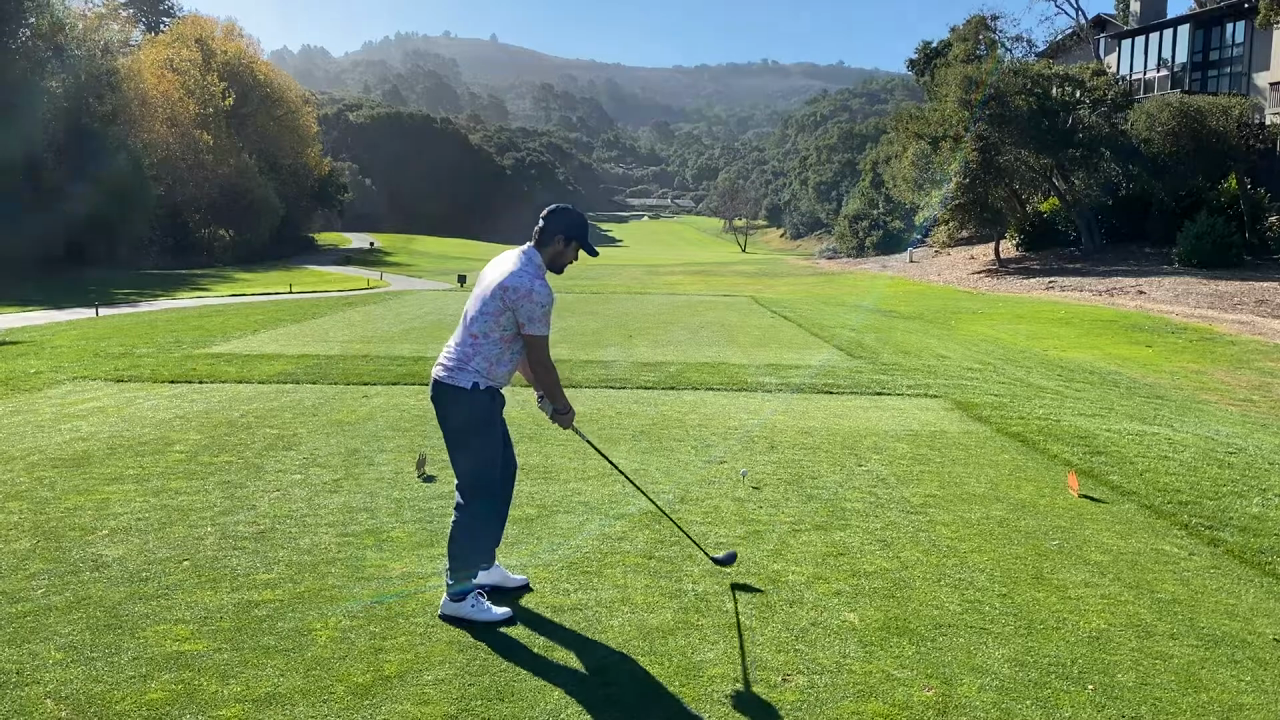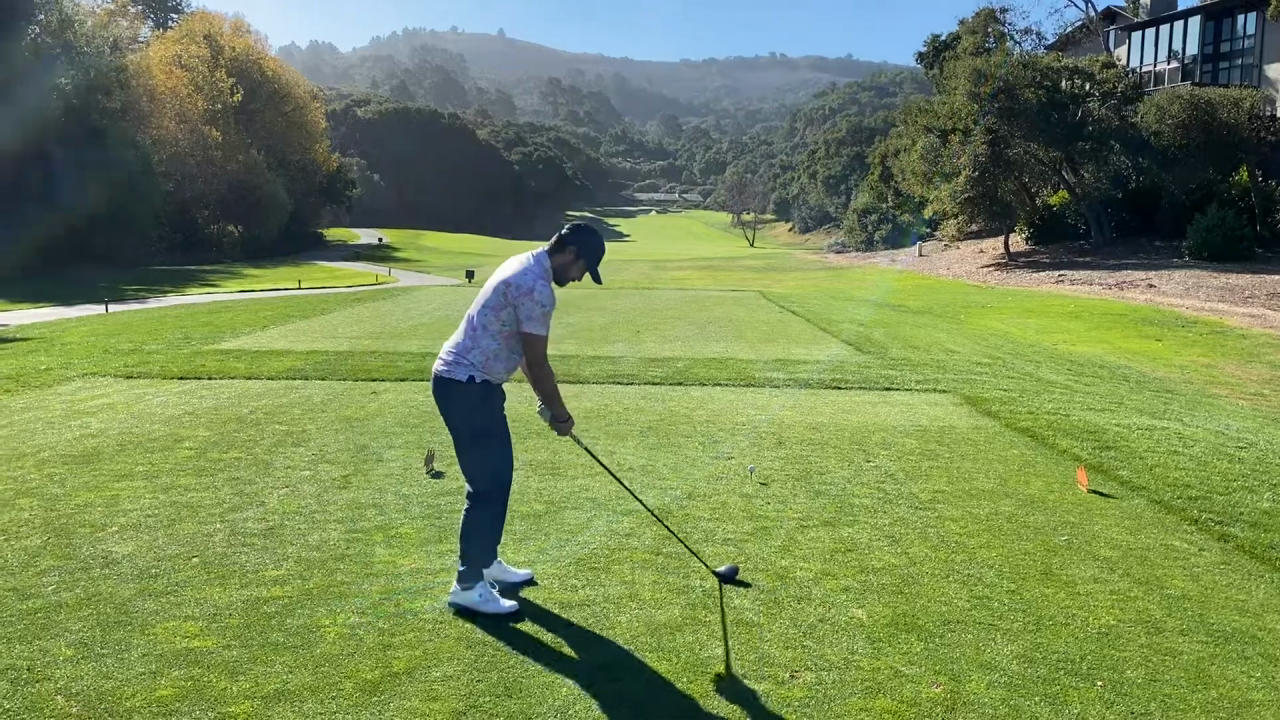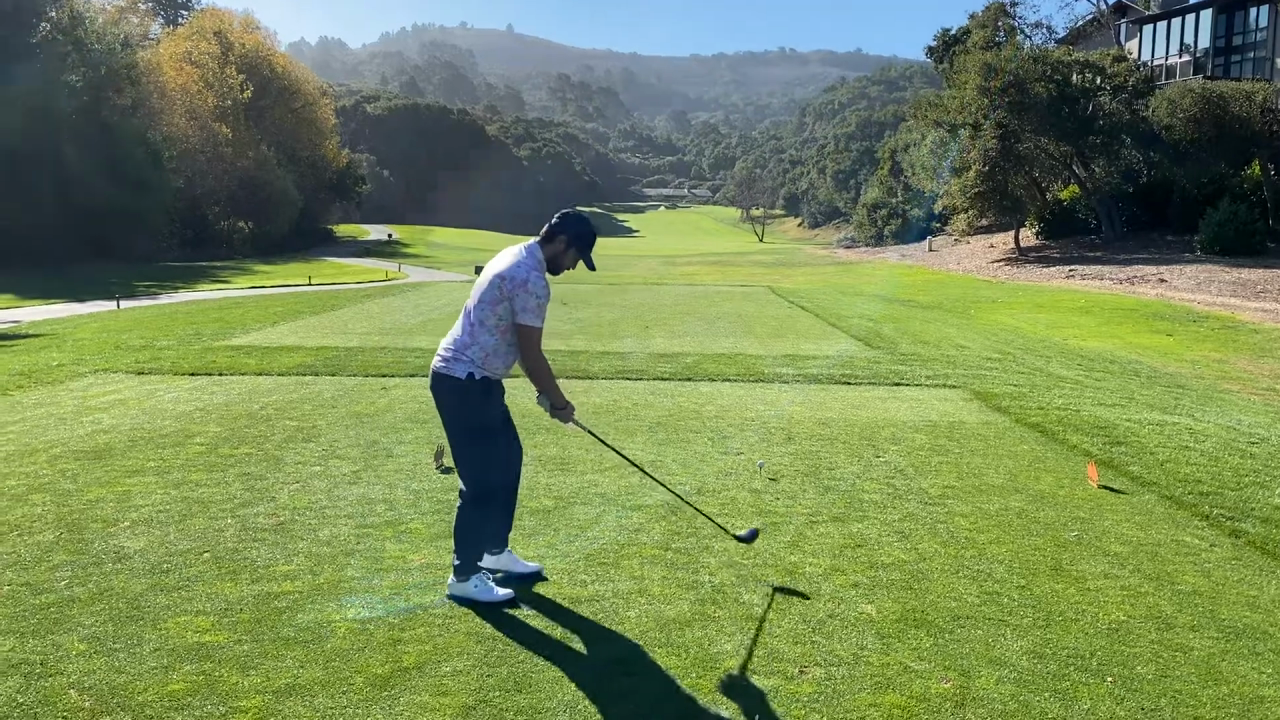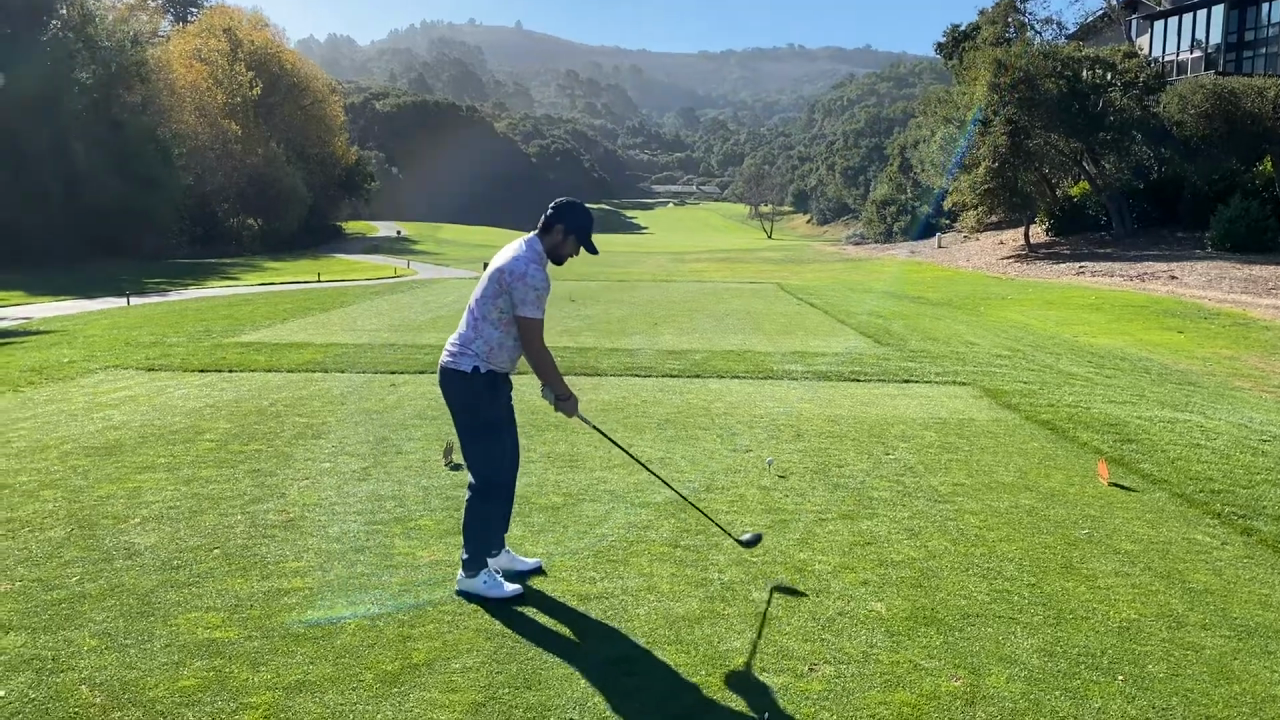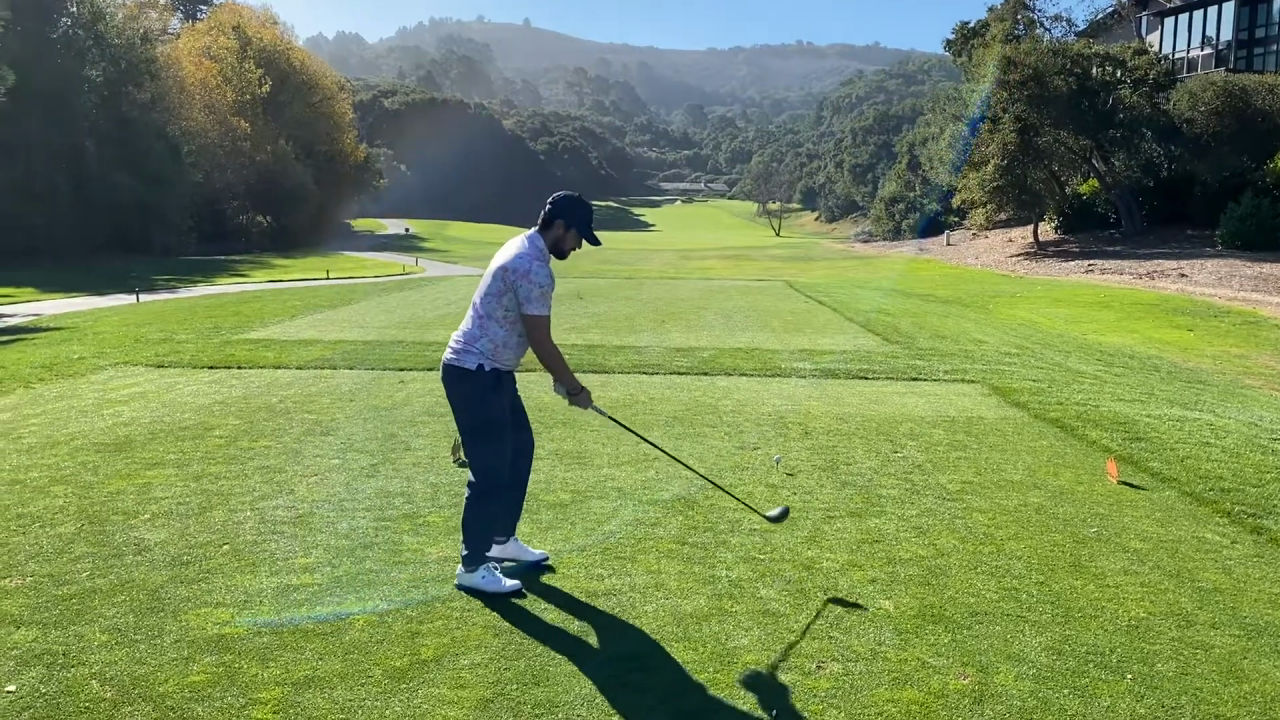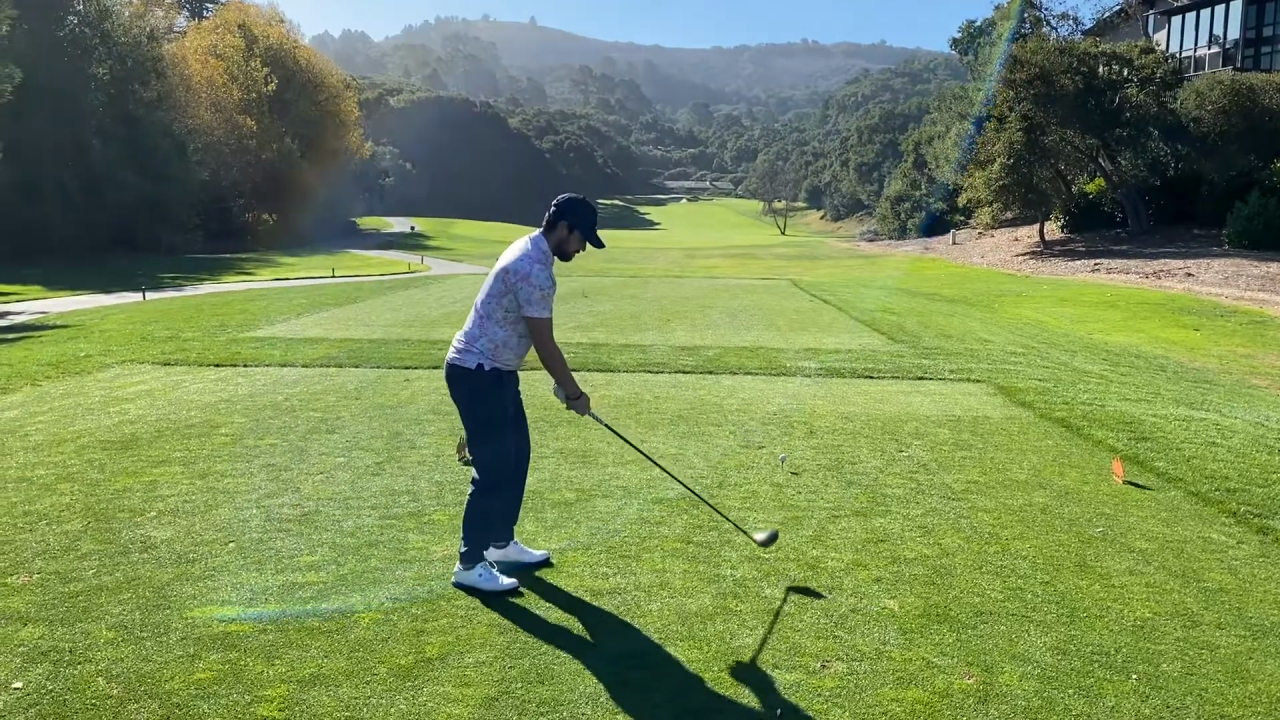
dt=0.4s
person 1, frame 1
left shoulder: (508, 262)
right shoulder: (533, 287)
right elbow: (540, 360)
left wrist: (541, 391)
right wrist: (563, 408)
left hip: (462, 385)
right hip: (467, 392)
left knee: (500, 474)
right knee: (477, 491)
left ankle: (482, 564)
right ankle: (458, 594)
person 1, frame 2
left shoulder: (524, 266)
right shoulder: (536, 287)
left elbow: (523, 353)
right elbow: (536, 362)
left wrist: (546, 400)
right wrist: (559, 413)
left hip: (471, 381)
right hip: (465, 385)
left knee: (498, 473)
right knee: (488, 481)
left ankle: (485, 560)
right ankle: (468, 582)
person 1, frame 3
left shoulder: (516, 258)
right shoulder: (531, 280)
right elbow: (531, 354)
left wrist: (545, 392)
right wrist: (558, 401)
left hip: (472, 377)
right hip: (463, 382)
left knee: (506, 460)
right knee: (483, 478)
left ankle: (494, 549)
right ankle: (464, 574)
person 1, frame 4
left shoulder: (520, 254)
right shoulder: (530, 271)
left elbow: (521, 339)
right elbow: (533, 345)
left wrist: (551, 385)
right wrist: (563, 394)
left hip: (482, 374)
right hip: (472, 376)
left knee: (504, 465)
right knee: (489, 474)
left ankle: (493, 551)
right ankle: (473, 570)
person 1, frame 5
left shoulder: (523, 250)
right shoulder: (534, 269)
left elbow: (530, 336)
right elbow: (541, 342)
left wrist: (561, 379)
right wrist: (574, 388)
left hip: (487, 370)
right hip: (475, 373)
left knee: (518, 451)
right knee: (490, 470)
left ankle: (501, 538)
right ankle: (472, 565)
person 1, frame 6
left shoulder: (529, 252)
right shoulder: (535, 271)
left elbow: (537, 338)
right elbow: (544, 344)
left wrist: (563, 383)
right wrist: (575, 393)
left hip: (493, 370)
right hip: (476, 372)
left knee: (515, 457)
right knee: (495, 468)
left ankle: (500, 542)
right ankle: (470, 563)
